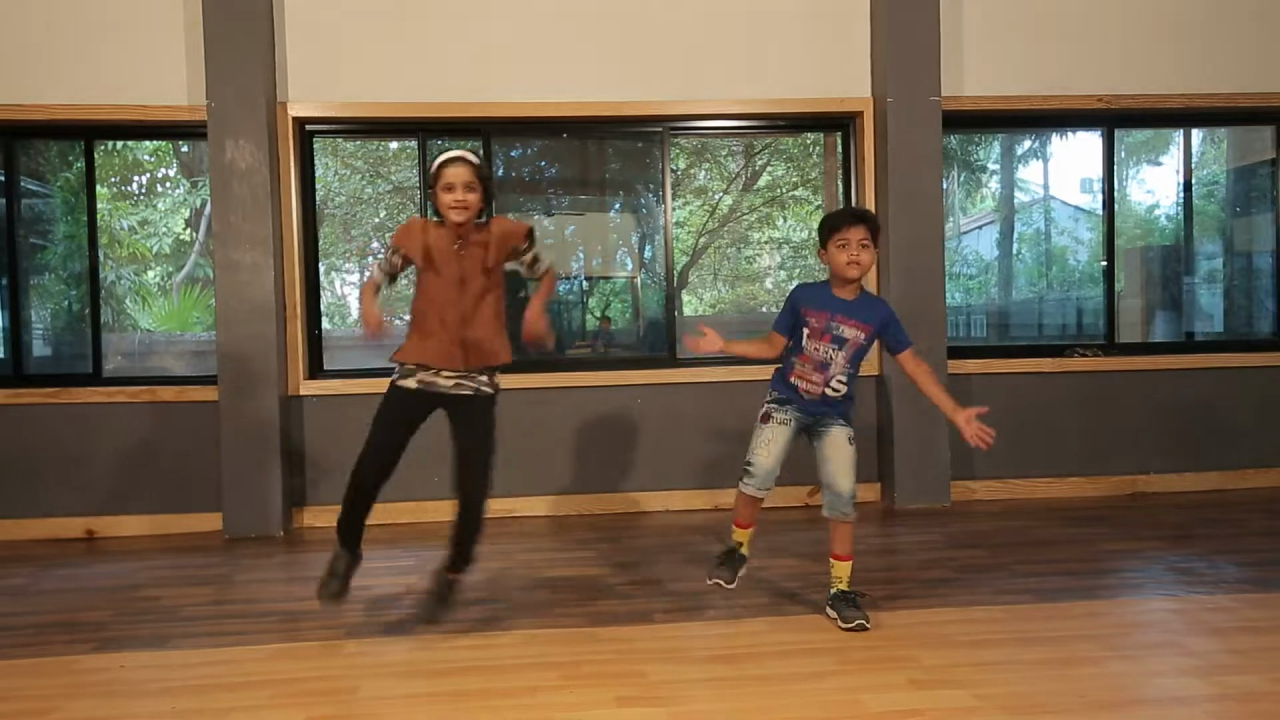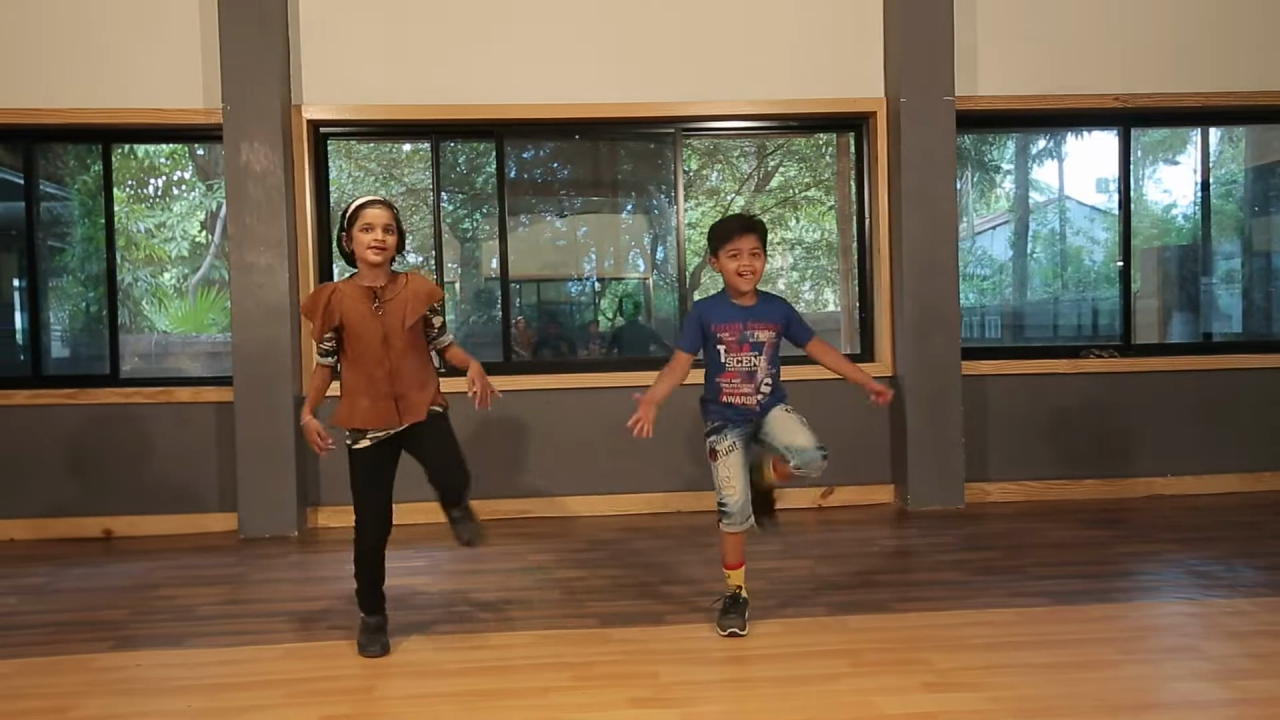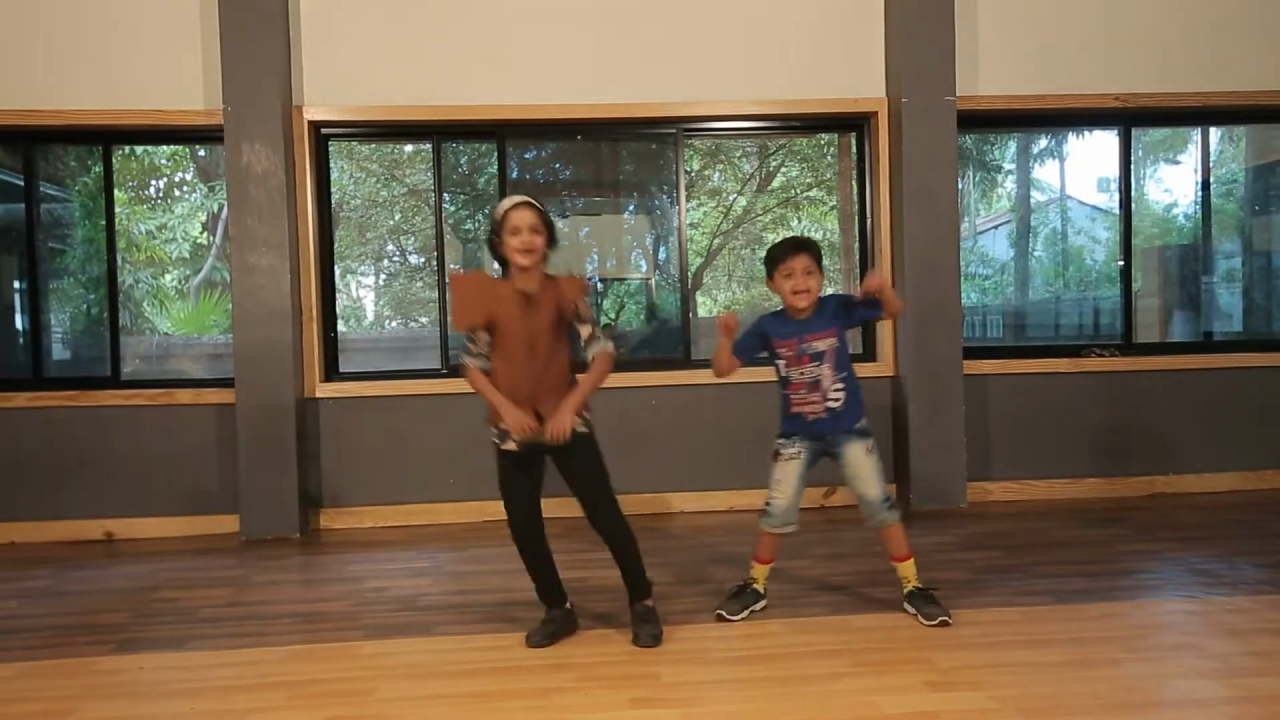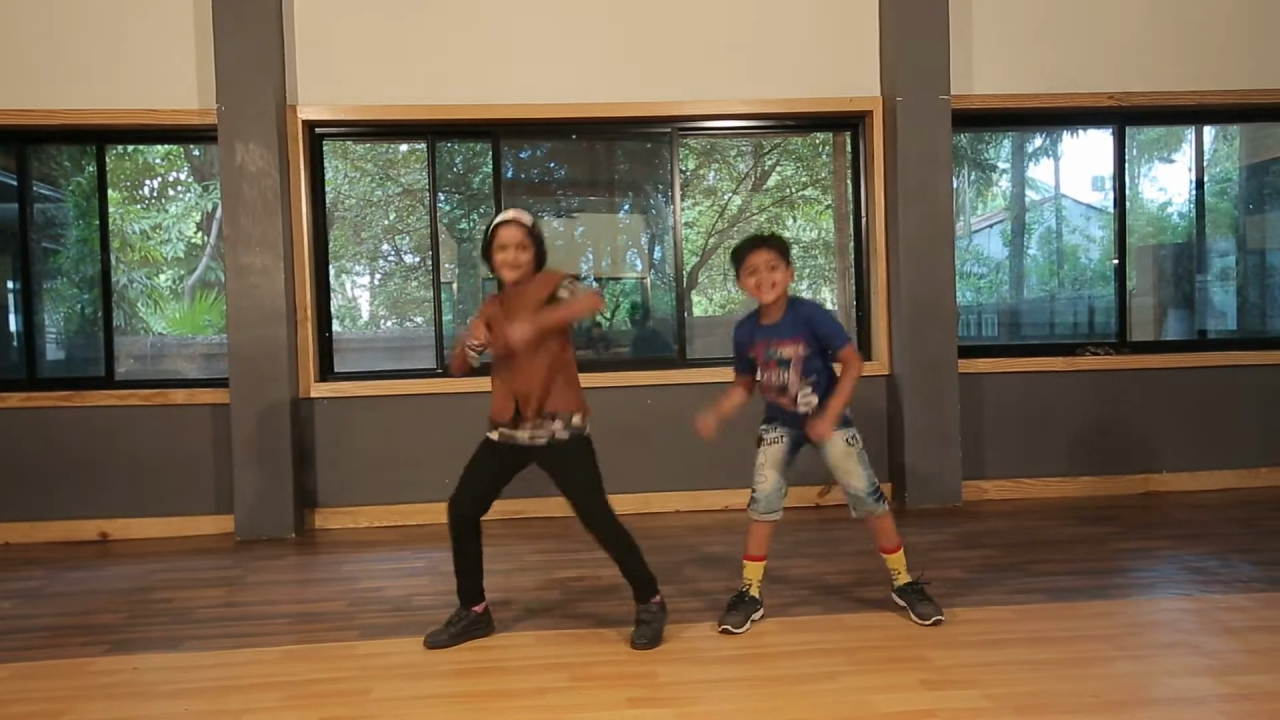
dt=0.7s
person 1, frame 1
left shoulder: (502, 236)
right shoulder: (418, 236)
left elbow: (544, 270)
right elbow: (378, 277)
left wrist: (537, 306)
right wrist: (368, 299)
left hip: (475, 380)
right hip: (420, 371)
left knee: (474, 485)
right knee: (372, 466)
left ankle: (452, 572)
right ankle: (346, 550)
person 1, frame 2
left shoulder: (419, 290)
right shoulder: (335, 298)
left elbow: (444, 344)
right elbow: (326, 362)
left wrist: (473, 367)
right wrist: (307, 412)
left hip: (423, 410)
right hip: (366, 424)
left knee: (454, 480)
right knee: (372, 525)
left ankle: (456, 508)
right ankle: (372, 614)
person 1, frame 3
left shoulder: (566, 291)
right shoulder: (484, 295)
left elbow: (602, 354)
right elbow: (474, 368)
left wrist: (571, 405)
right wrist: (506, 411)
left hip: (566, 421)
right hip: (514, 424)
left knee: (605, 515)
right knee: (524, 521)
left ankle: (643, 603)
right ankle: (558, 610)
person 1, frame 4
left shoulder: (550, 288)
right shoulder: (491, 310)
left elbow: (592, 301)
right elbow: (460, 364)
left wrist: (535, 325)
right wrist: (468, 343)
left hip: (561, 428)
right hip: (509, 430)
left knee: (599, 518)
right knee: (462, 509)
left ankle: (649, 602)
right ankle: (474, 611)
person 2, frame 1
left shoulder: (879, 312)
right shoulder: (804, 295)
left elbow: (913, 364)
right elbow: (773, 347)
left wrist: (957, 415)
right wrist: (724, 346)
left hip: (834, 415)
right hip: (786, 402)
left knee: (842, 499)
right knee: (757, 476)
left ankle: (840, 594)
right ankle: (738, 547)
person 2, frame 2
left shoulder: (778, 309)
right shoulder: (704, 312)
left elbow: (817, 347)
right elbow: (679, 365)
left wrist: (865, 380)
right wrist: (651, 401)
left hip: (771, 409)
right hip: (724, 420)
left knee: (811, 458)
right knee: (734, 509)
left ankle: (763, 478)
right ankle: (735, 594)
person 2, frame 3
left shoulder: (839, 309)
right shoulder: (767, 328)
left elbow: (894, 311)
right elbow: (723, 369)
left wrist: (882, 290)
right wrist: (726, 337)
left hip: (848, 427)
right hip: (797, 433)
left knee: (879, 505)
right knee: (778, 511)
left ankle: (913, 588)
right ankle: (754, 586)
person 2, frame 4
left shoulder: (810, 314)
right shoulder: (745, 331)
left elbow: (853, 363)
right elbow: (744, 386)
left wrist: (830, 415)
right wrist: (715, 414)
left hip: (828, 420)
right hip: (779, 423)
left knee: (867, 495)
right knee: (763, 501)
left ankle: (903, 584)
right ankle: (750, 594)
